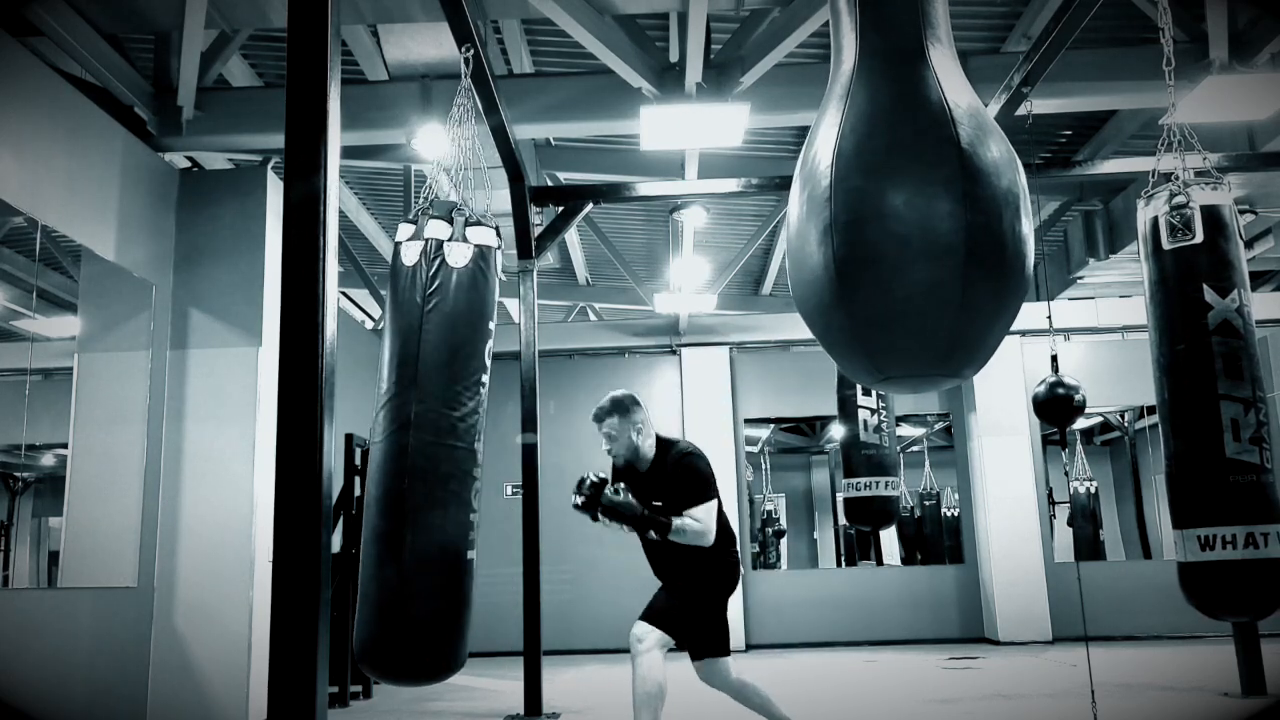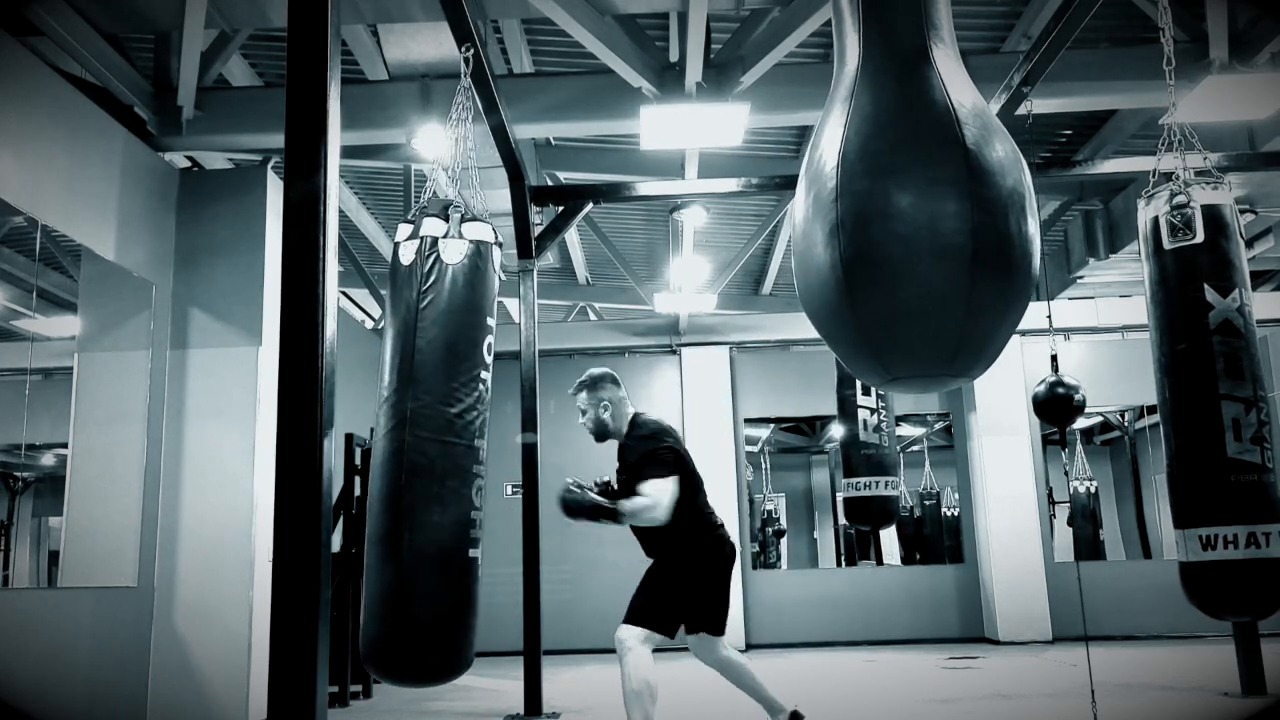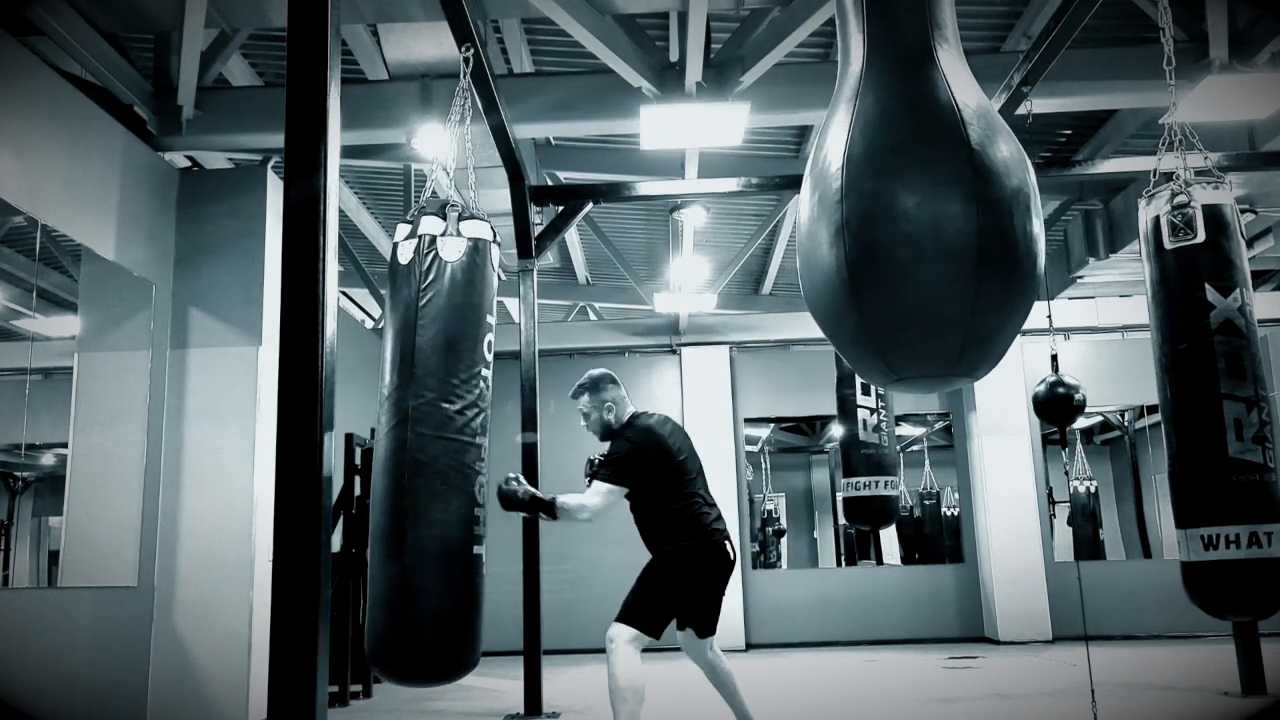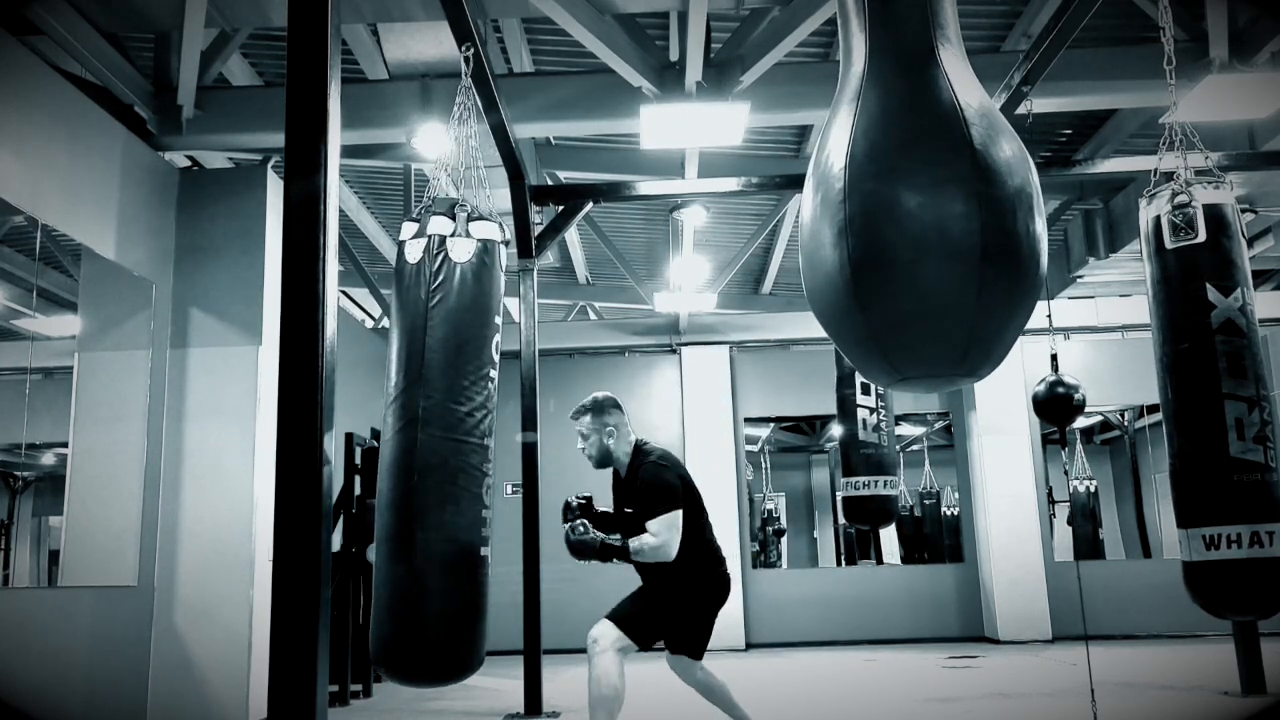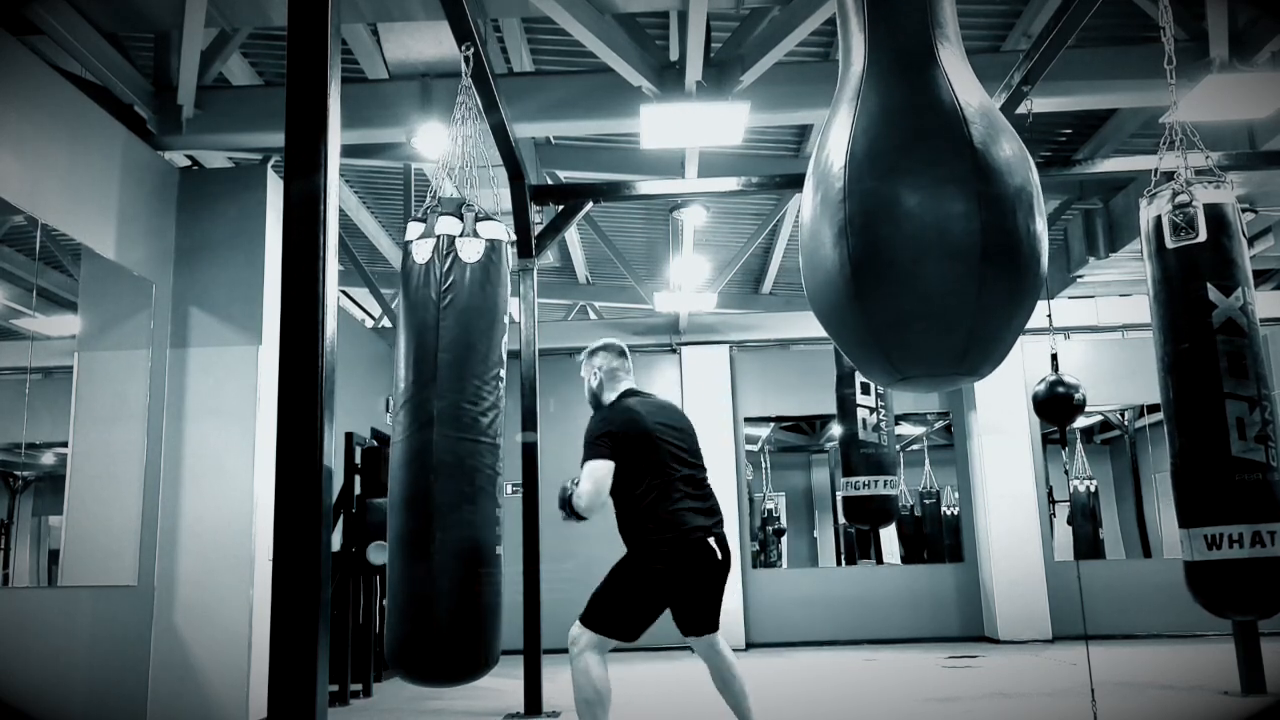
dt=0.2s
person 1, frame 1
left shoulder: (685, 461)
right shoulder: (626, 465)
left elbow: (704, 534)
right elbow: (624, 515)
left wrist: (641, 518)
right wrist: (604, 502)
left hip: (709, 572)
right hip: (683, 575)
left knee: (645, 640)
right knee: (714, 672)
person 1, frame 2
left shoulder: (648, 438)
right shoulder: (632, 441)
left elbow: (655, 510)
left wrist: (595, 505)
right wrist: (606, 494)
left hip: (694, 554)
right hip: (695, 554)
left knee: (631, 639)
right knee: (710, 648)
person 1, frame 3
left shoulder: (632, 441)
right shoulder: (657, 426)
left elbow: (590, 507)
left wrist: (529, 500)
right wrist: (610, 473)
left hip: (689, 551)
right hip: (712, 550)
left knee: (622, 639)
right knee: (699, 647)
person 1, frame 4
left shoulder: (653, 469)
right shoulder: (628, 468)
left elbow: (663, 547)
right elbow: (638, 523)
left wrist: (600, 546)
right wrist: (595, 517)
left hip: (692, 582)
right hip: (695, 580)
left knee: (603, 641)
right knee: (686, 665)
person 1, frame 5
left shoulder: (609, 421)
right shoulder: (671, 413)
left elbow: (590, 498)
left wrist: (570, 500)
left hip: (664, 553)
right hip: (709, 549)
left knee: (584, 642)
right knee: (707, 643)
